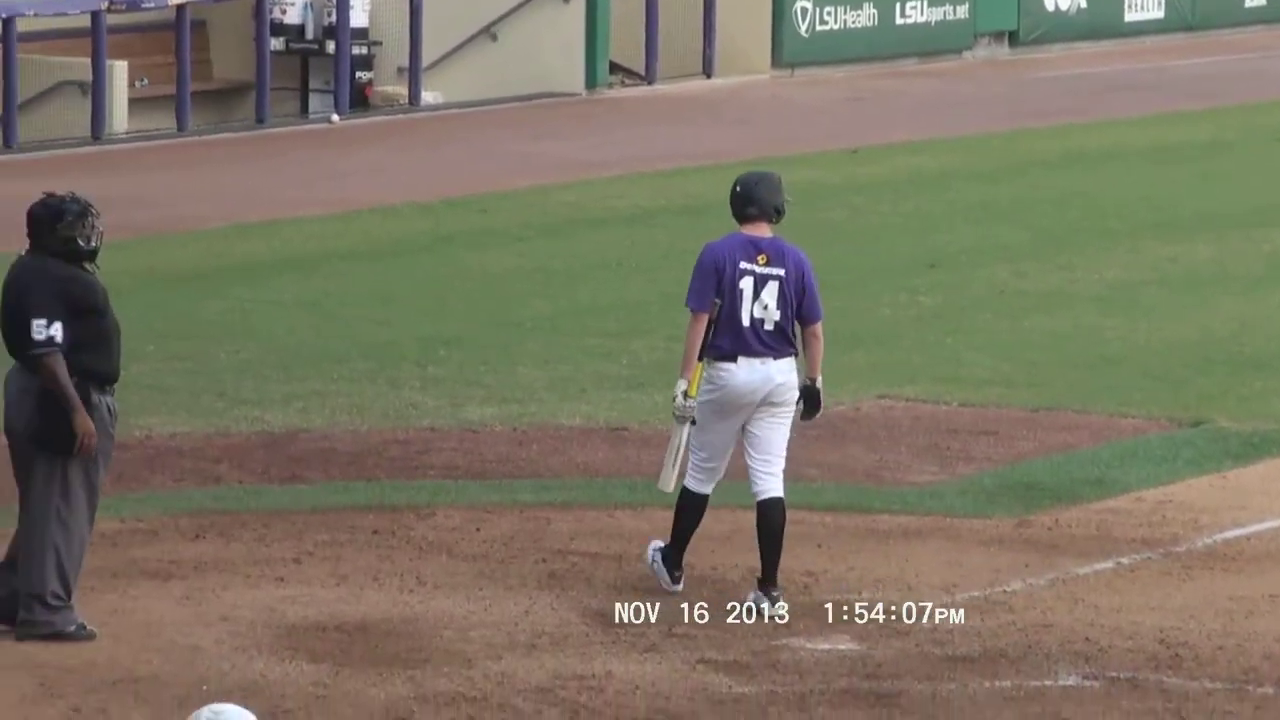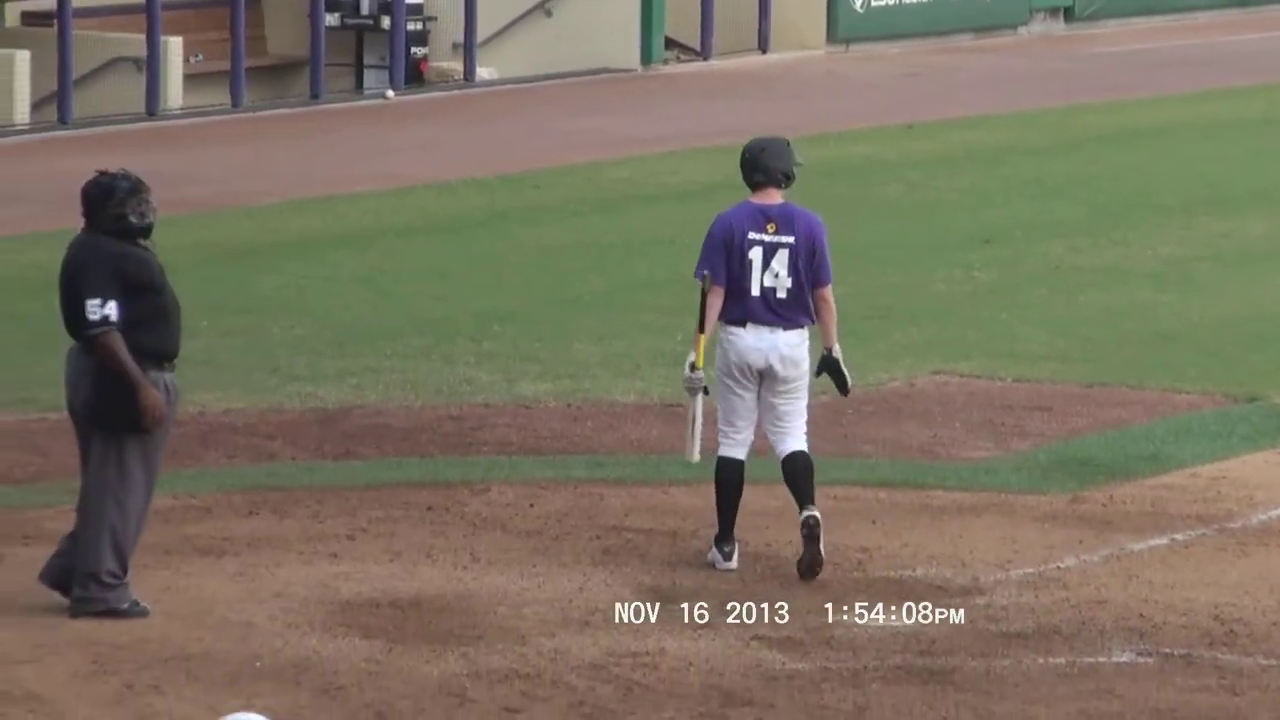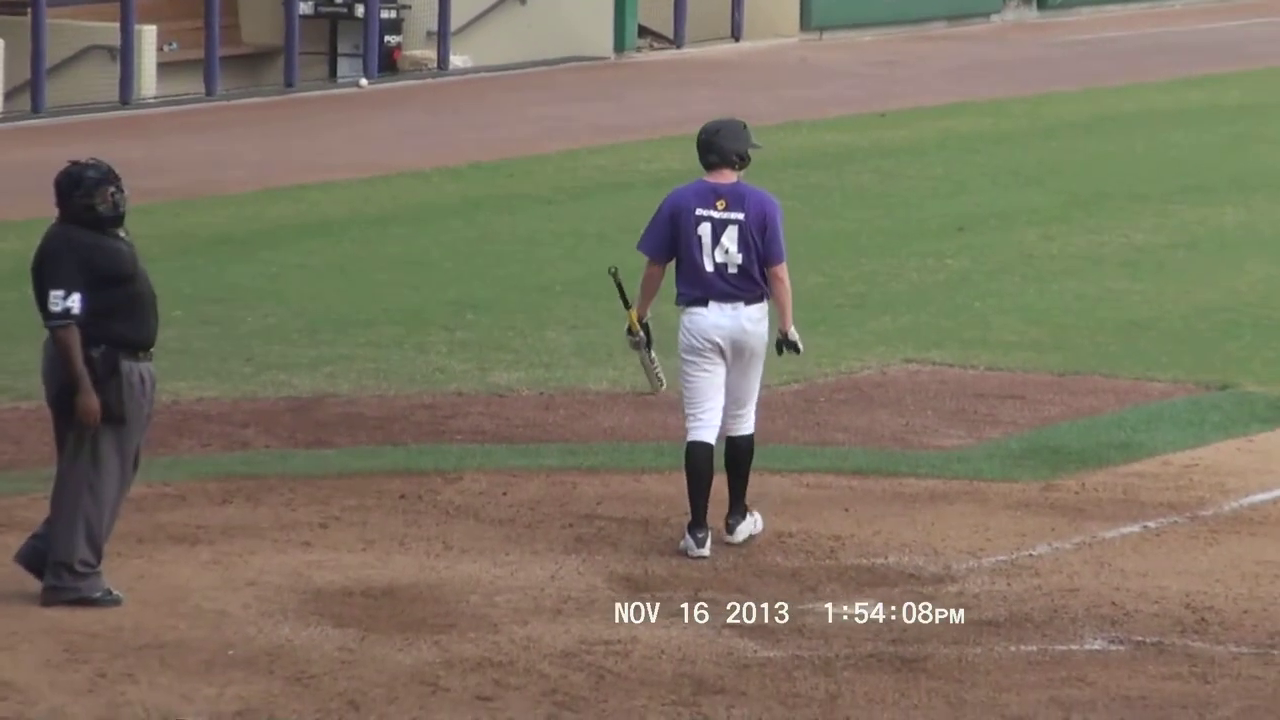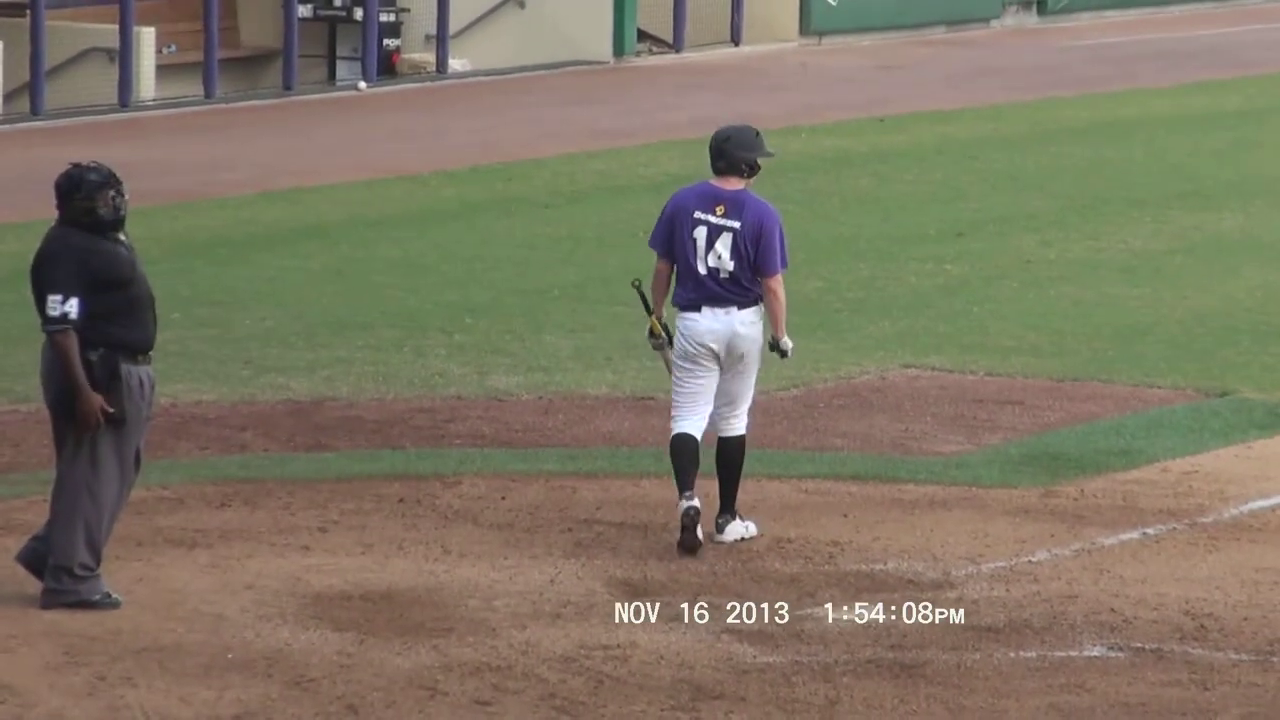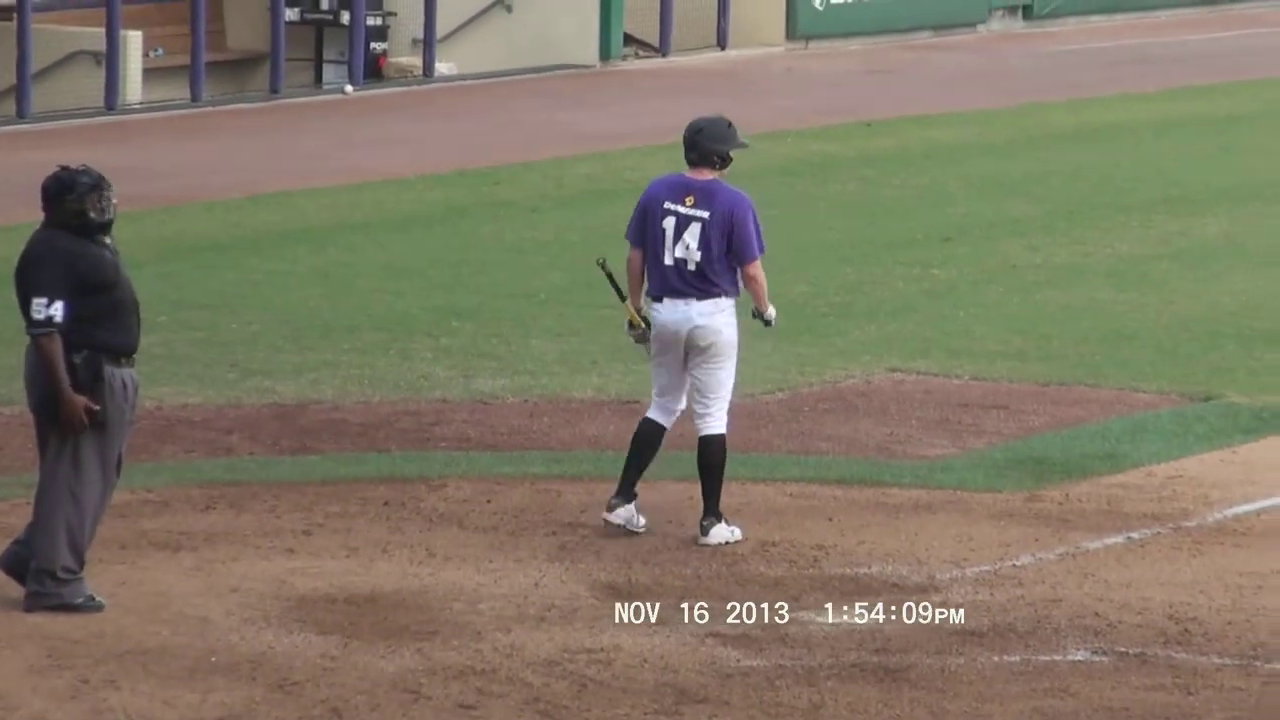
dt=0.3s
person 1, frame 1
left shoulder: (65, 268)
right shoulder: (40, 276)
right elbow: (44, 350)
right wrist: (77, 411)
left hip: (81, 398)
right hip: (63, 402)
left knee: (66, 503)
right knee: (61, 505)
right ankle: (45, 610)
person 1, frame 2
left shoulder: (124, 245)
right shoulder: (94, 255)
right elbow: (101, 330)
left wrist: (151, 382)
right wrist: (143, 385)
left hip: (143, 376)
right hip: (119, 380)
left knee: (129, 480)
right knee: (118, 483)
left ankle: (74, 569)
right ankle: (100, 587)
person 1, frame 3
left shoulder: (105, 234)
right shoulder: (65, 246)
right elbow: (63, 322)
left wrist: (133, 371)
right wrist: (83, 387)
left hip: (125, 367)
right hip: (98, 370)
left knee: (114, 469)
right knee: (92, 472)
left ankle: (47, 554)
right ankle: (72, 576)
person 1, frame 4
left shoulder: (108, 238)
right shoulder: (63, 249)
right elbow: (60, 327)
left wrist: (134, 373)
right wrist: (83, 390)
left hip: (125, 370)
right hip: (95, 372)
left knee: (117, 471)
right knee: (91, 475)
left ankle: (50, 553)
right ankle: (71, 579)
person 1, frame 5
left shoulder: (93, 240)
right shoulder: (48, 252)
right elbow: (44, 330)
left wrist: (117, 377)
right wrist: (65, 392)
left hip: (109, 373)
right hip: (79, 376)
left knee: (98, 475)
right knee: (74, 478)
right ankle: (54, 582)
person 2, frame 1
left shoulder: (717, 253)
right shoulder: (795, 259)
left elbow: (699, 323)
right elbow: (812, 331)
left wrist: (684, 382)
right wrist: (813, 382)
left hip: (727, 376)
right hip: (779, 378)
left knee: (701, 475)
right knee: (768, 480)
left ankle: (672, 565)
right ankle: (769, 588)
person 2, frame 2
left shoulder: (728, 223)
right shoulder: (808, 224)
left elbow: (714, 293)
right elbow: (823, 296)
left wrist: (697, 352)
right wrist: (832, 350)
left hip: (739, 342)
right hip: (791, 343)
left knee: (733, 442)
right knee: (791, 438)
left ankle: (725, 544)
right ankle: (808, 513)
person 2, frame 3
left shoulder: (679, 201)
right shoulder: (762, 203)
left elbow: (655, 268)
right elbow: (777, 273)
left wrist: (640, 318)
right wrist: (788, 327)
left hip: (699, 321)
right hip: (750, 319)
left knee: (702, 425)
right knee: (740, 419)
left ankle: (699, 530)
right ankle: (737, 518)
person 2, frame 4
left shoulder: (682, 202)
right shoulder: (762, 213)
left elbow: (662, 267)
right elbow: (772, 285)
left wrist: (656, 318)
right wrist: (781, 335)
left hip: (694, 323)
right hip: (742, 325)
left knee: (688, 419)
right knee: (733, 420)
left ankle: (688, 498)
right ankle: (727, 518)
person 2, frame 5
left shoulder: (656, 192)
right shoulder: (734, 202)
left elbow: (635, 257)
right elbow: (751, 271)
left wrist: (636, 310)
right wrist: (764, 308)
left hip: (665, 313)
right hip: (714, 316)
left knee: (664, 406)
right knee: (711, 416)
left ankle: (623, 498)
right ankle: (712, 520)
